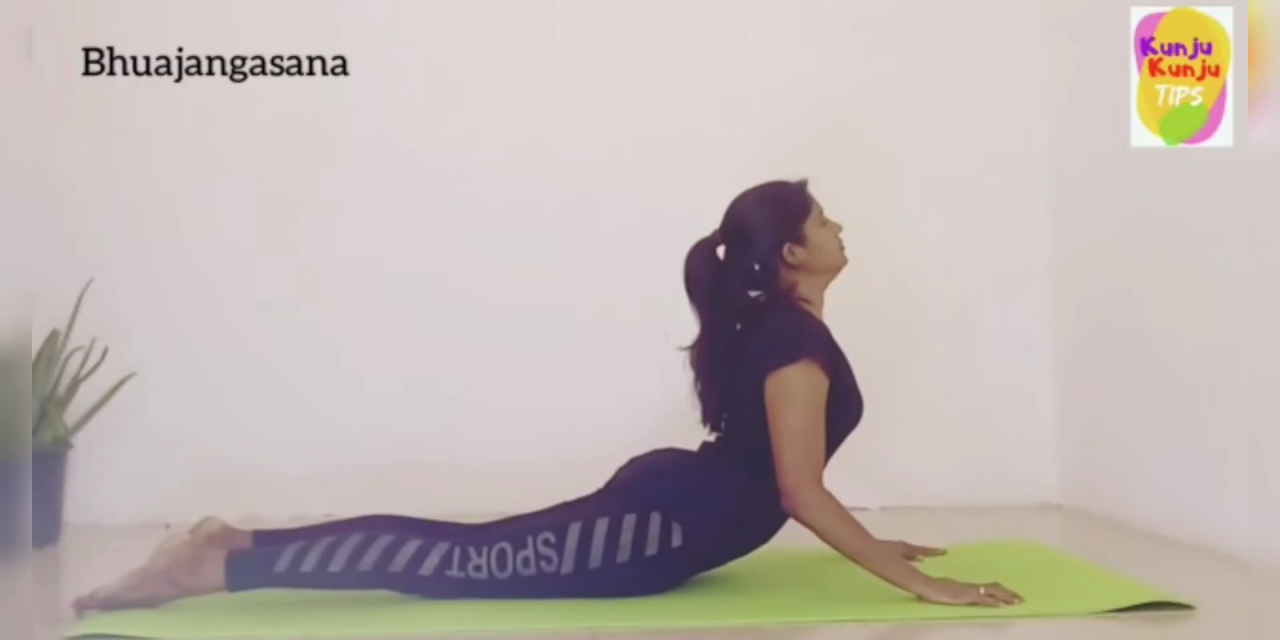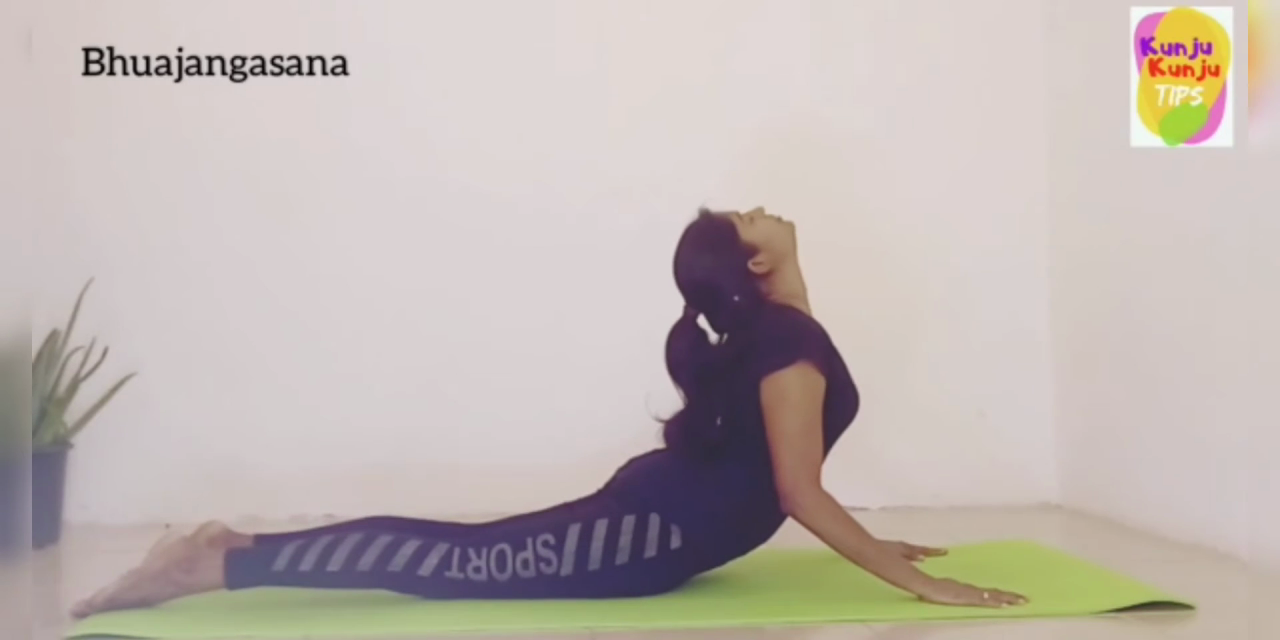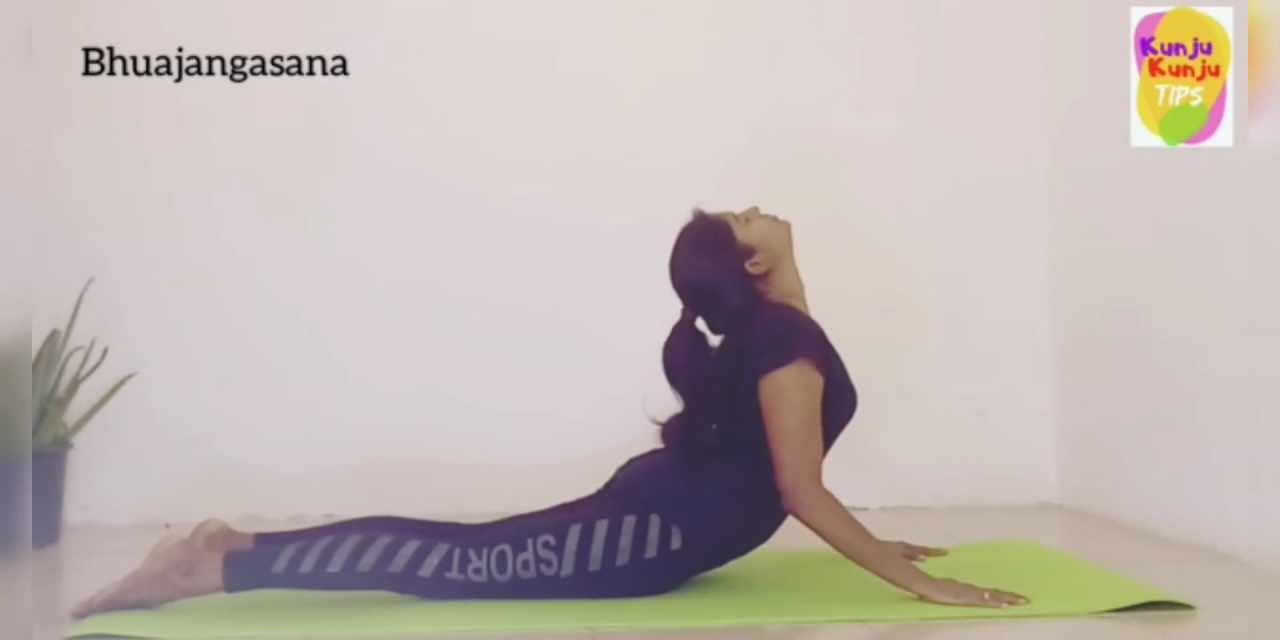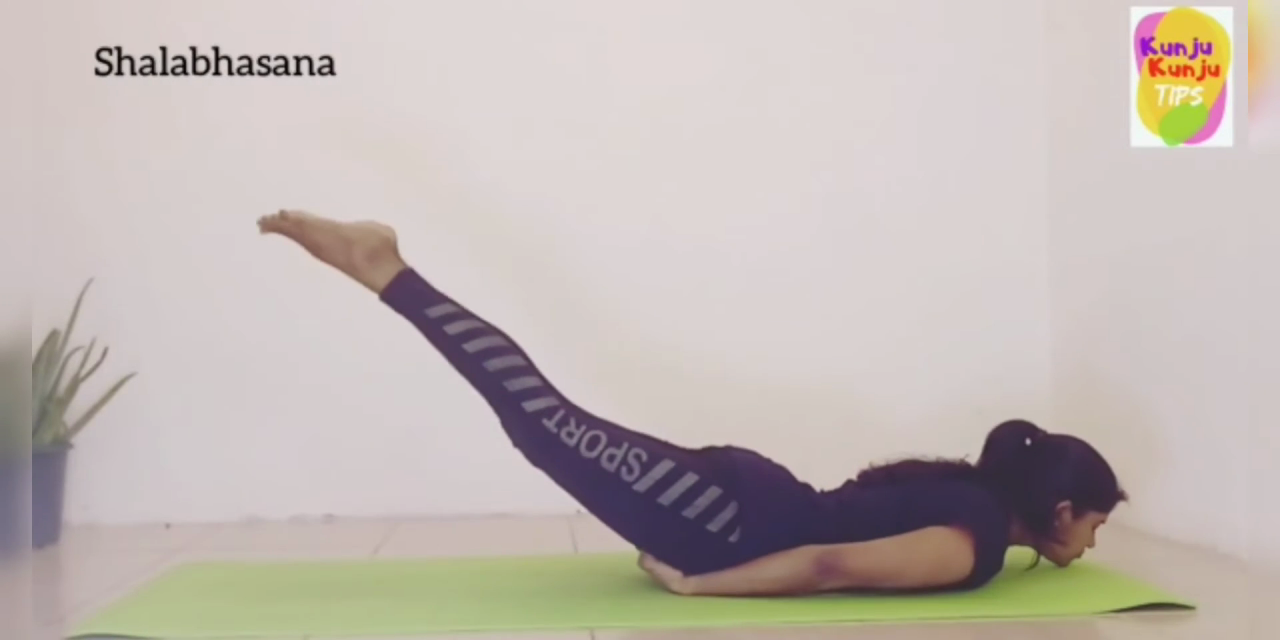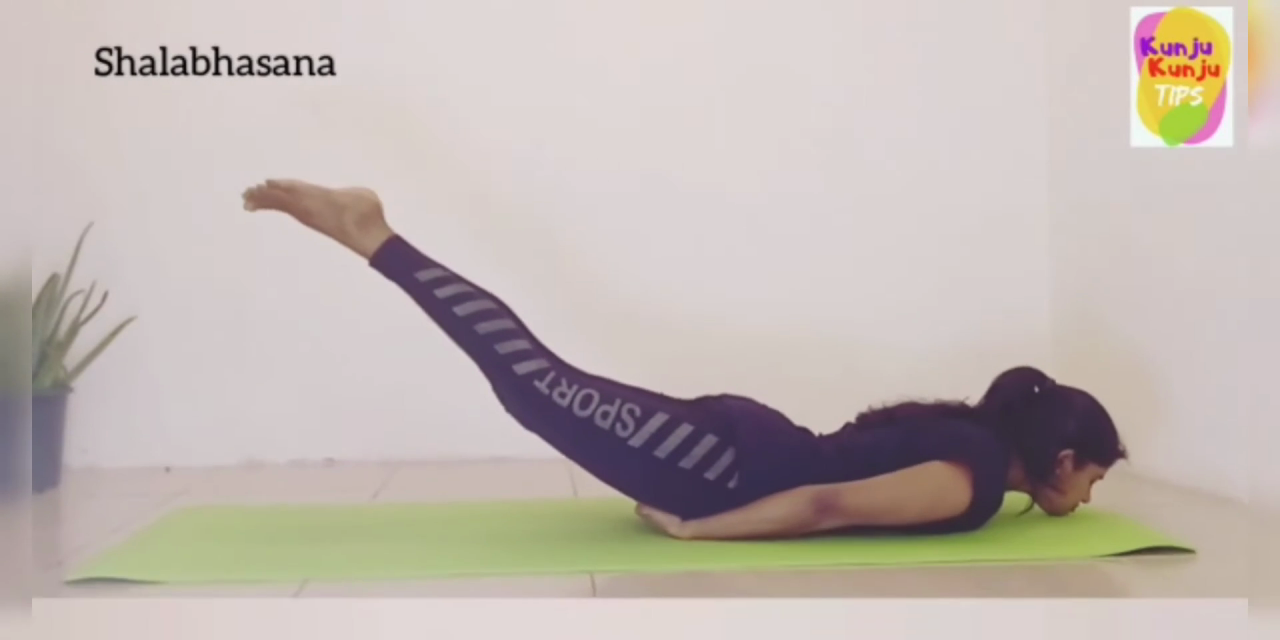
dt=1s
person 1, frame 1
left shoulder: (771, 325)
right shoulder: (796, 341)
left elbow: (784, 473)
right elbow: (802, 495)
left wrist: (868, 546)
right wrist: (916, 584)
left hip: (664, 497)
right hip: (669, 526)
left knee: (466, 543)
right knee: (462, 564)
left ankle: (238, 542)
right ankle: (210, 573)
person 1, frame 2
left shoulder: (769, 332)
right shoulder: (790, 342)
left elbow: (779, 474)
right elbow: (800, 494)
left wrist: (875, 545)
right wrist: (916, 581)
left hip: (657, 505)
right hip: (658, 531)
left knee: (461, 551)
right knee: (457, 566)
left ankle: (233, 545)
right ankle: (213, 565)
person 1, frame 3
left shoulder: (770, 330)
right shoulder: (785, 340)
left elbow: (775, 474)
right elbow: (802, 494)
left wrist: (876, 546)
right wrist: (917, 582)
left hip: (655, 504)
right hip: (657, 535)
left knee: (453, 547)
right knee: (455, 566)
left ankle: (238, 545)
right ankle: (208, 572)
person 1, frame 4
left shoulder: (970, 490)
right shoulder: (974, 546)
right elbow: (831, 565)
right wrist: (695, 585)
left hip: (738, 495)
right hip: (730, 520)
left knee: (552, 425)
right knee: (546, 423)
left ankle: (386, 270)
right ankle: (384, 273)
person 1, frame 5
left shoulder: (968, 433)
right shoulder: (973, 482)
right elbow: (829, 505)
right wrist: (692, 528)
left hip: (742, 443)
right hip: (730, 471)
left knee: (545, 386)
right knee: (538, 383)
left ankle: (373, 235)
right ankle: (373, 238)
